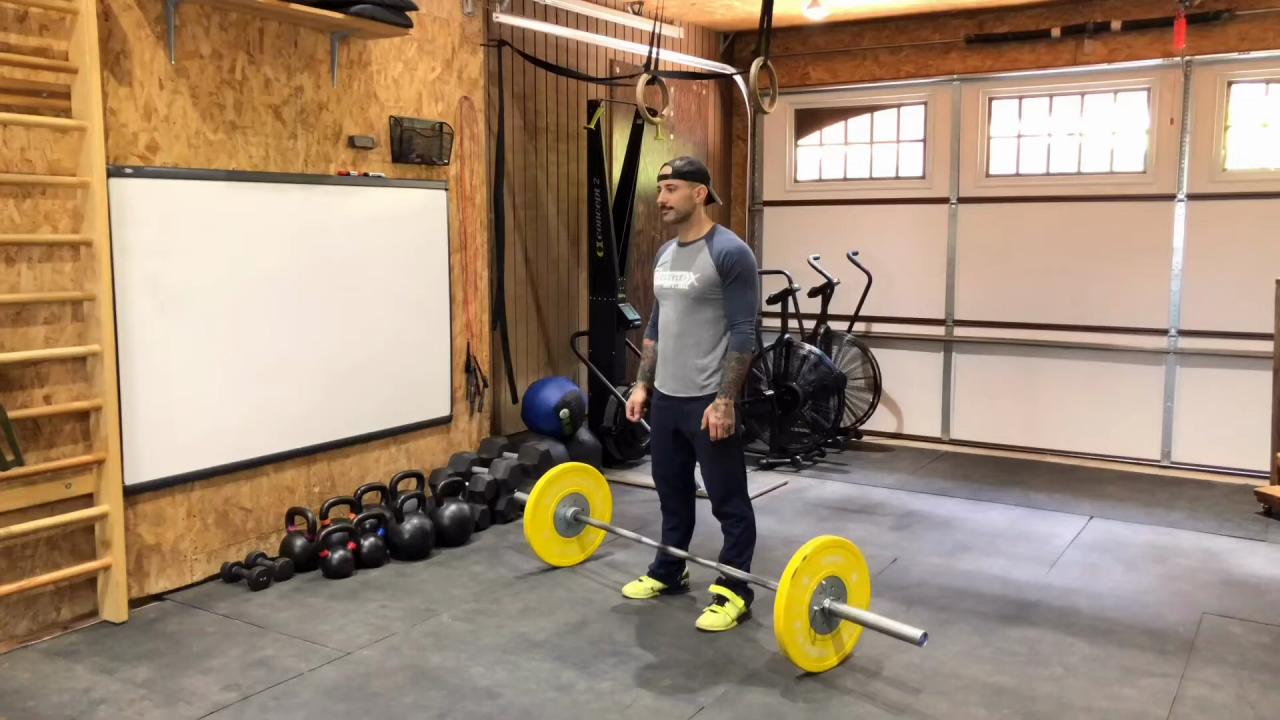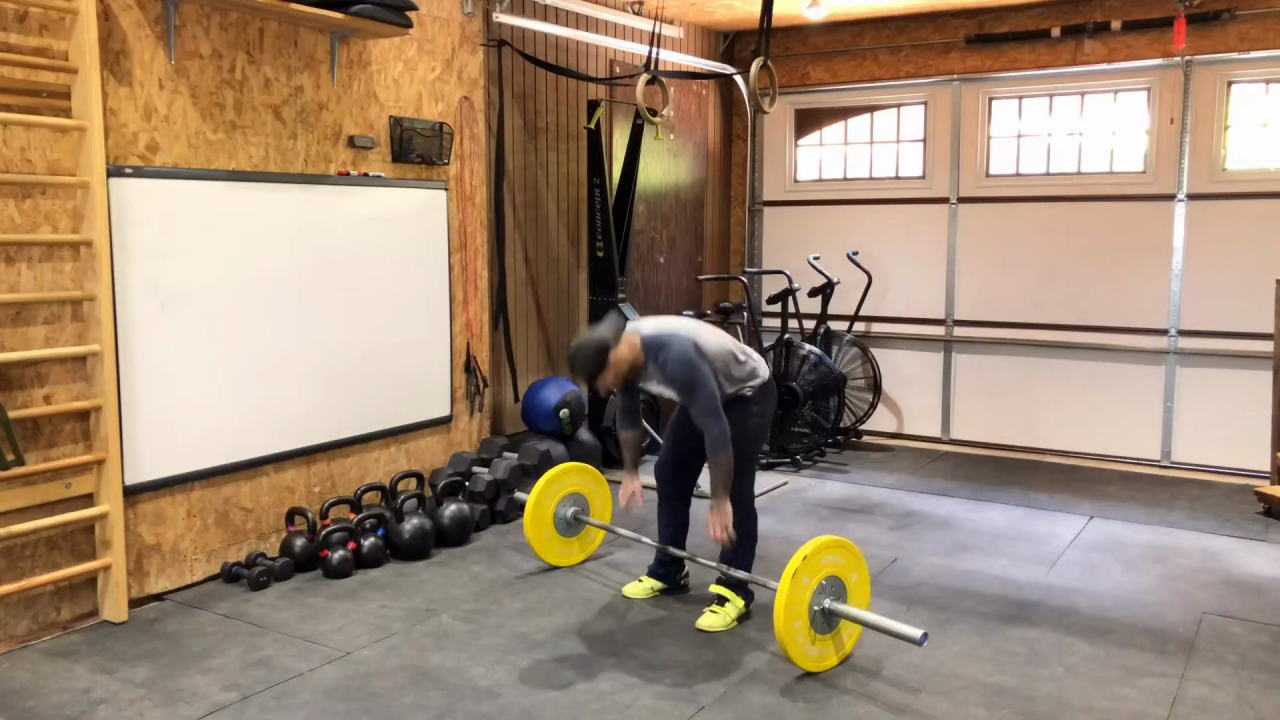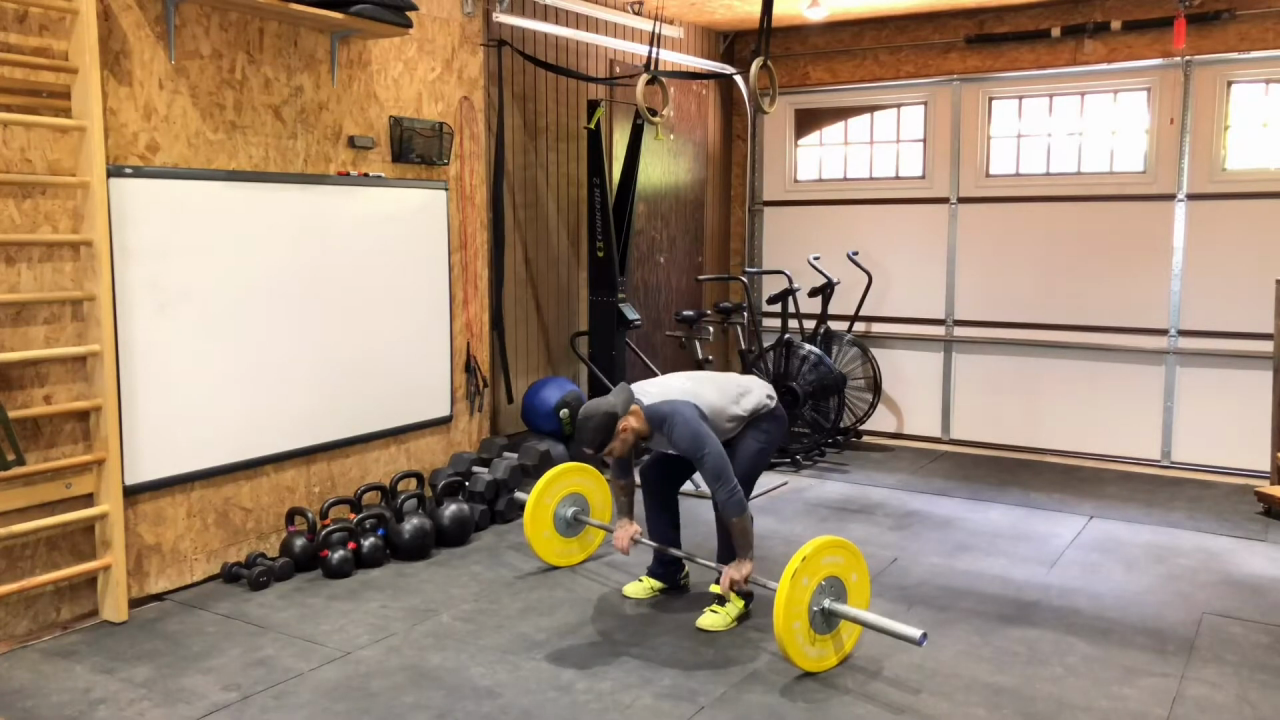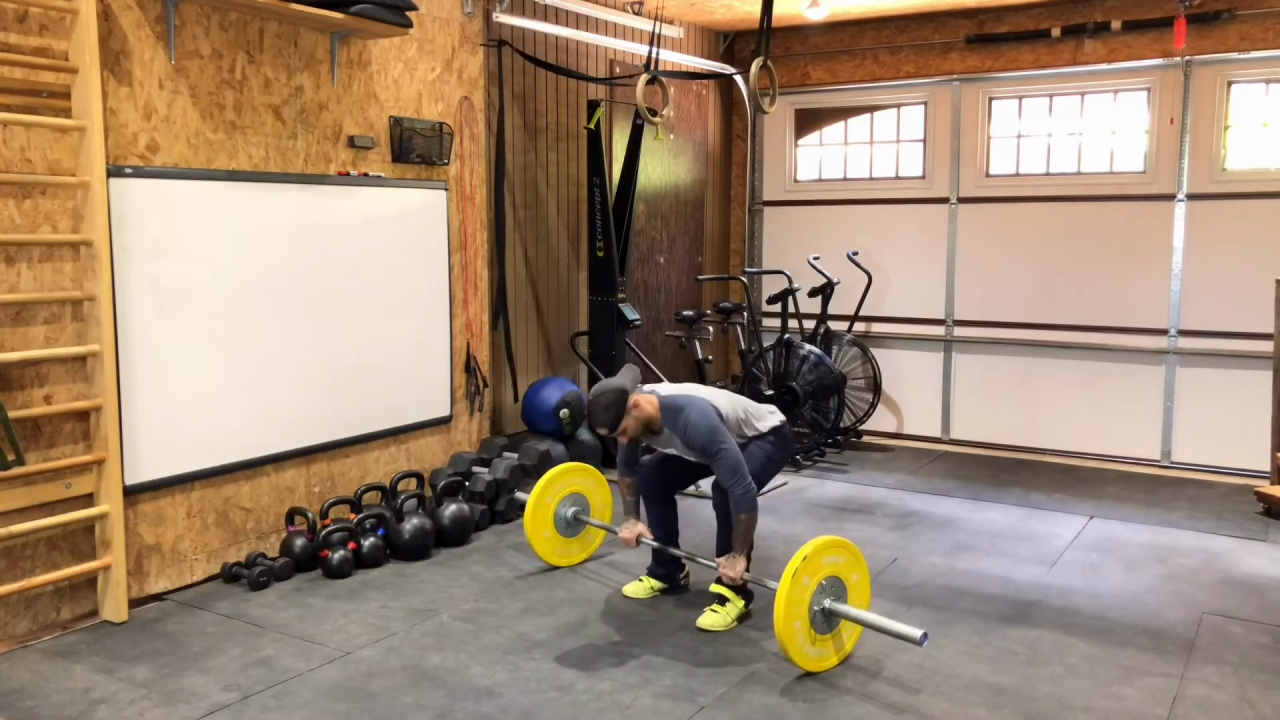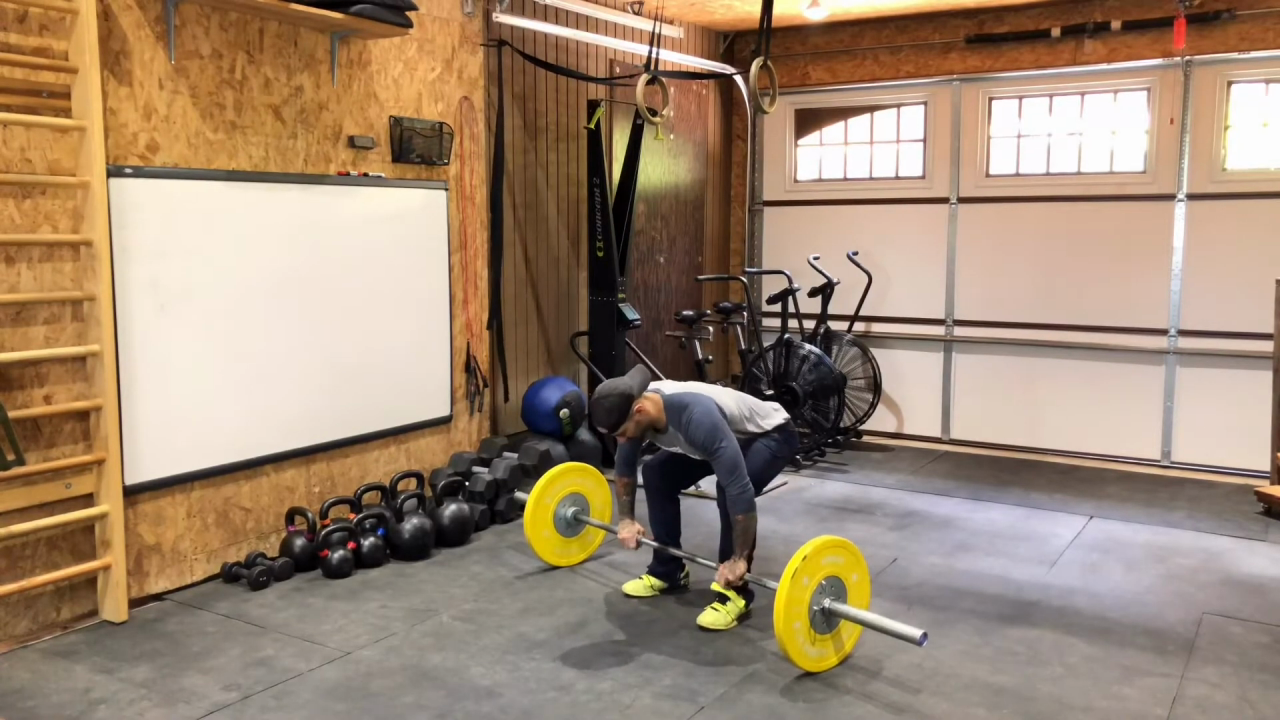
dt=1s
person 1, frame 1
left shoulder: (729, 253)
right shoulder: (665, 254)
left elbow: (742, 334)
left wrist: (725, 401)
right wrist: (642, 385)
left hip: (709, 401)
right hip: (667, 398)
left knee: (727, 499)
right knee: (671, 491)
left ankle: (734, 592)
right ankle: (668, 572)
person 1, frame 2
left shoulder: (676, 358)
right shoulder: (620, 354)
left elbow: (716, 429)
right elbow: (628, 416)
left wrist: (721, 504)
right wrist: (630, 473)
left hip: (746, 393)
right hip: (707, 389)
left knee: (736, 484)
right knee: (670, 472)
left ankle: (734, 592)
right ankle: (668, 573)
person 1, frame 3
left shoulder: (679, 422)
right shoulder: (621, 413)
left elbow: (728, 489)
right elbow: (620, 469)
left wrist: (744, 559)
right wrist: (624, 519)
left hip: (760, 417)
right hip: (720, 417)
left knee: (723, 493)
right knee: (655, 476)
left ankle: (734, 593)
right ankle: (668, 571)
person 1, frame 4
left shoulder: (694, 419)
right shoulder: (631, 412)
left elbow: (742, 488)
right elbow: (628, 466)
left wrist: (739, 555)
right wrist: (631, 517)
left hip: (766, 436)
right hip: (724, 436)
left knee: (725, 491)
right knee: (651, 477)
left ankle: (734, 591)
right ankle: (668, 571)
person 1, frame 5
left shoulder: (697, 417)
right shoulder: (637, 408)
left elbow: (739, 487)
right elbow: (625, 465)
left wrist: (740, 558)
right wrist: (626, 519)
left hip: (772, 434)
right hip: (729, 434)
left knee: (728, 490)
right knee: (656, 474)
left ankle: (735, 592)
right ankle: (668, 571)
